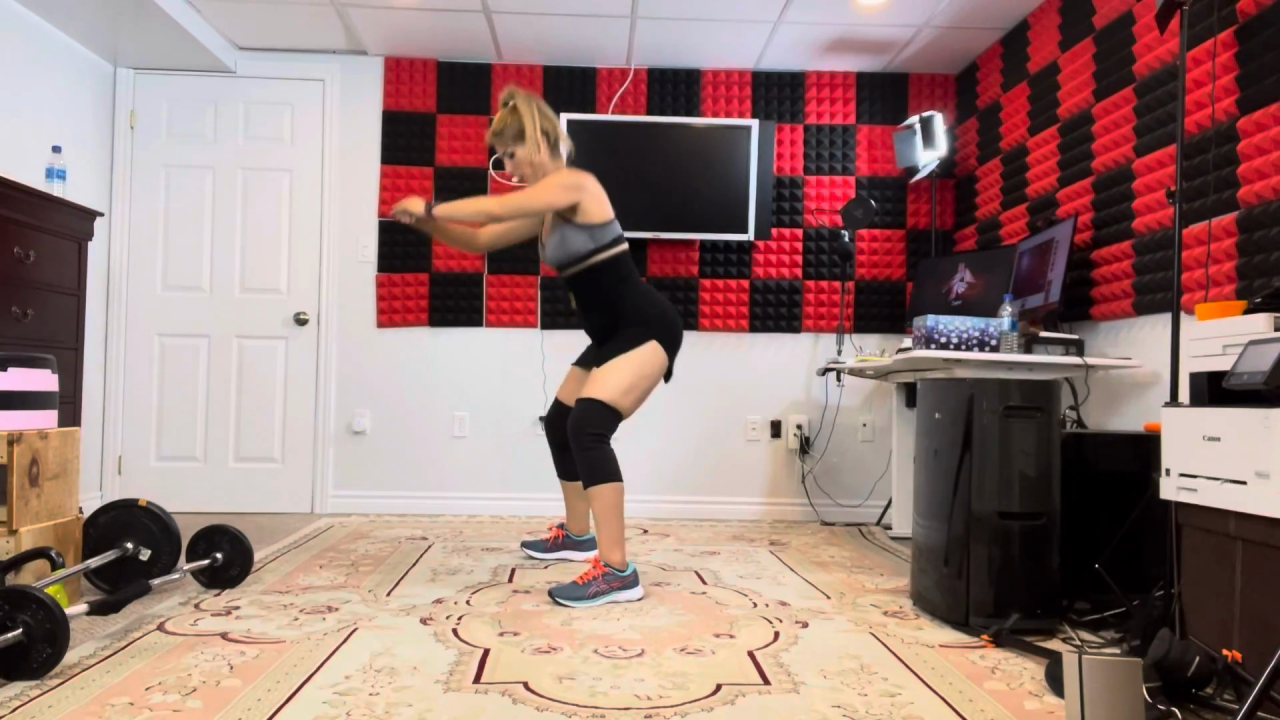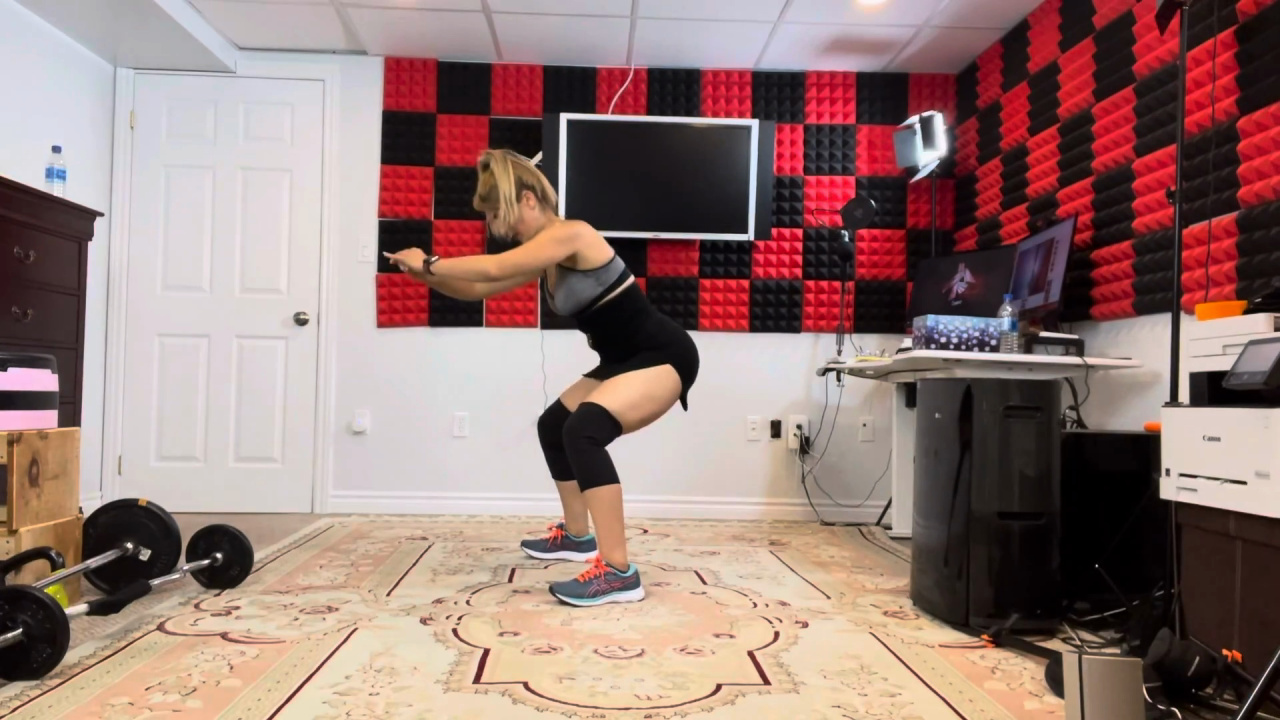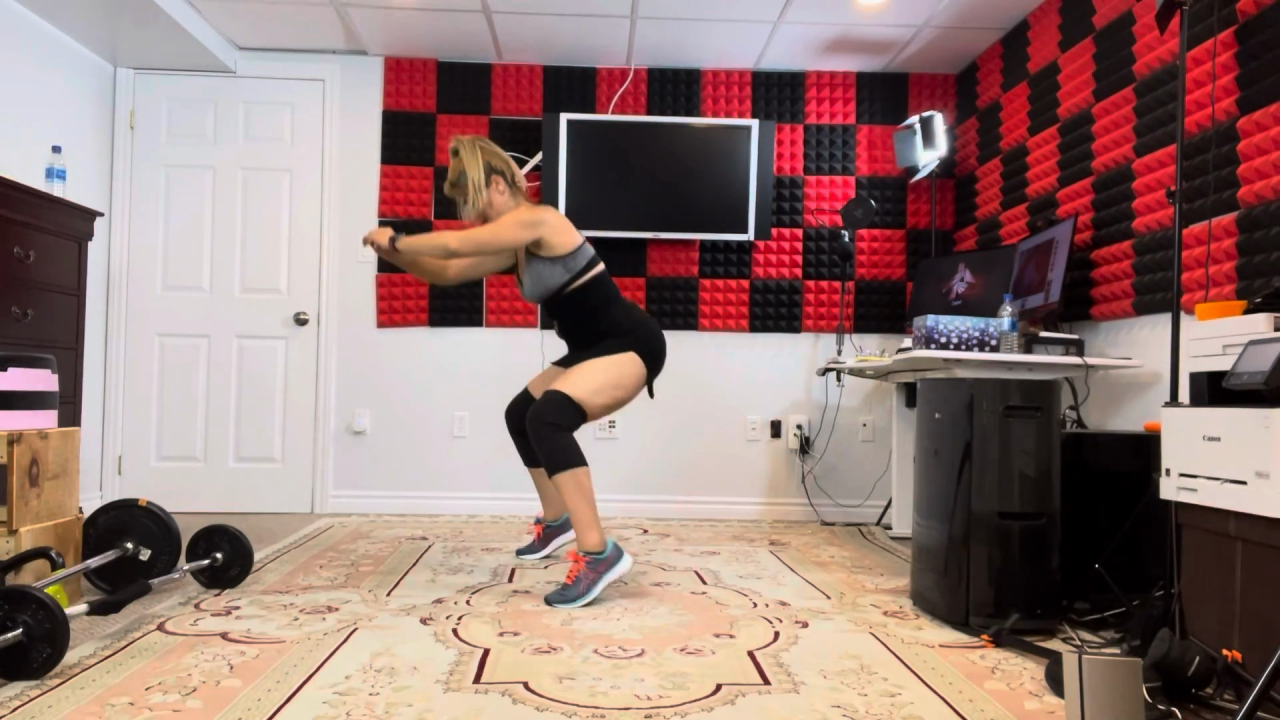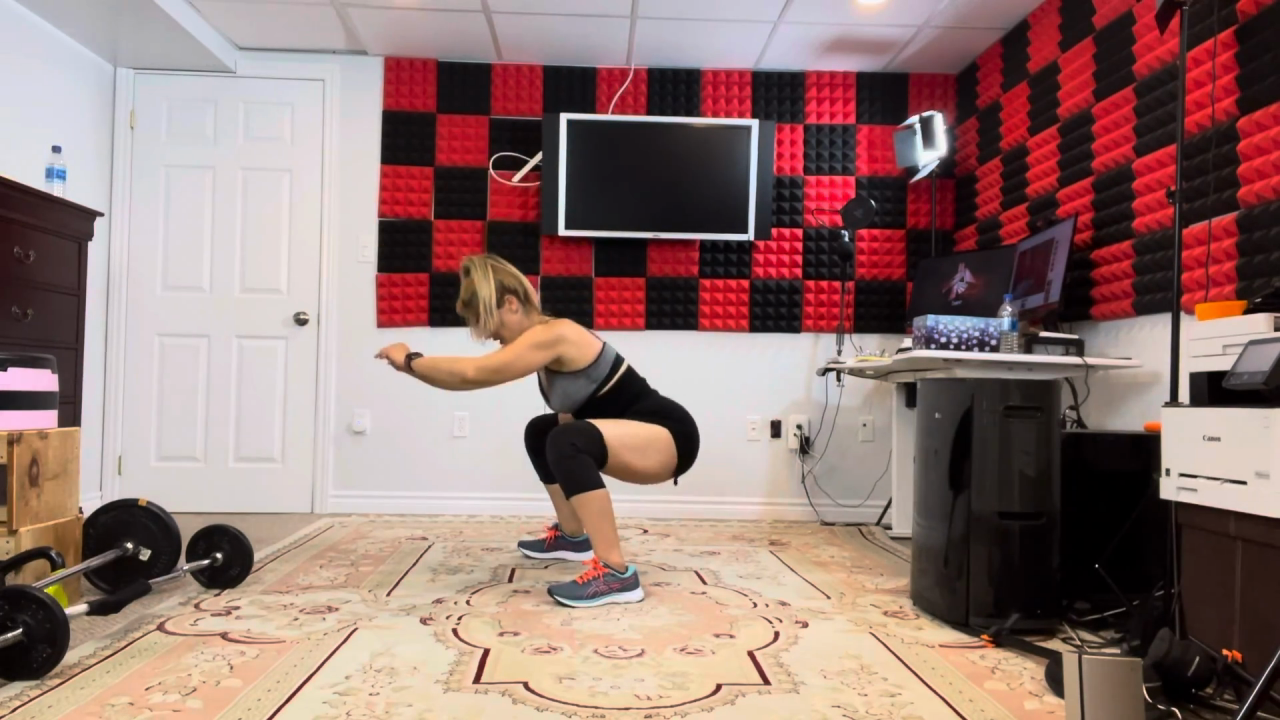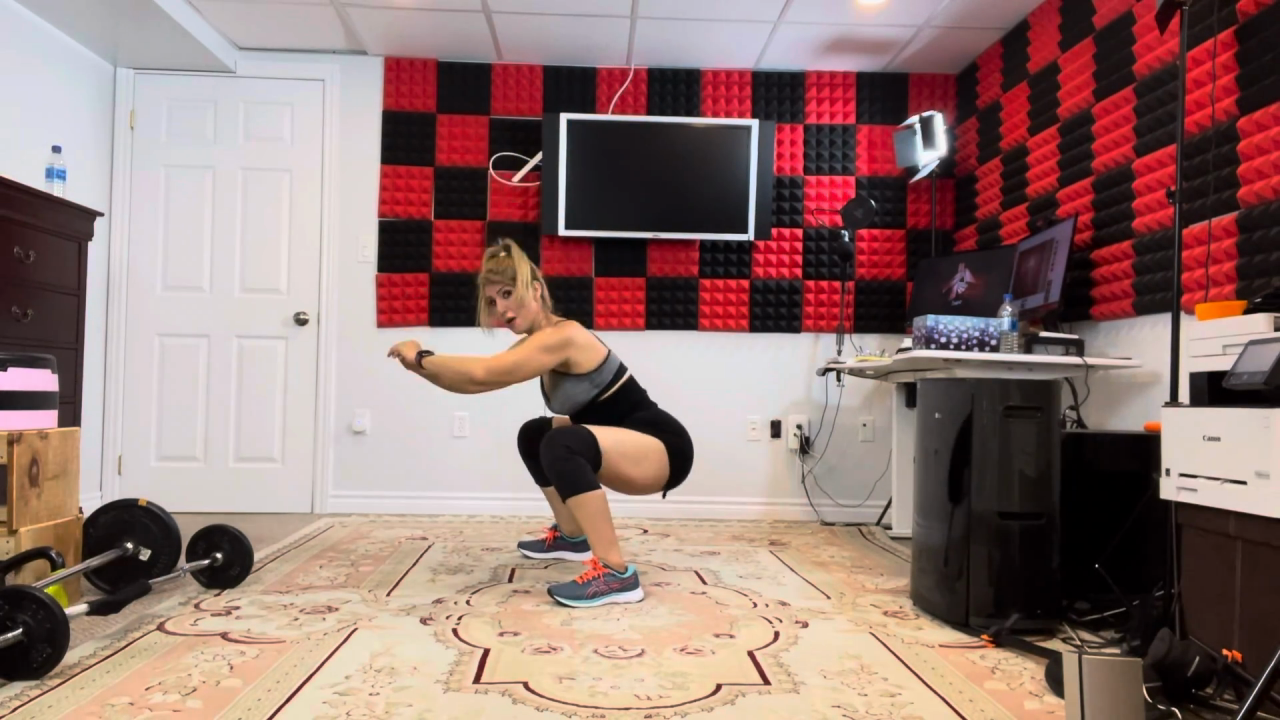
dt=1s
person 1, frame 1
left shoulder: (573, 184)
right shoulder: (544, 211)
left elbow: (493, 209)
right elbow: (480, 237)
left wrist: (428, 210)
right wrist: (430, 220)
left hip: (648, 330)
right hip: (616, 335)
left knee: (588, 424)
right knee: (560, 421)
left ankle: (617, 571)
right ankle: (577, 535)
person 1, frame 2
left shoulder: (571, 234)
right shoulder: (547, 254)
left elbow: (493, 269)
right elbow: (479, 289)
left wrist: (428, 263)
right wrist: (425, 273)
left hip: (665, 355)
right hip: (628, 360)
left knee: (584, 430)
right knee: (554, 425)
left ankle: (618, 571)
right ankle: (576, 535)
person 1, frame 3
left shoulder: (539, 219)
right shoulder: (518, 241)
left elbow: (457, 245)
right elbow: (450, 271)
left wrist: (395, 240)
right wrist: (394, 251)
left hip: (630, 342)
right hip: (596, 345)
left knee: (547, 418)
right knee: (521, 414)
left ankle: (599, 551)
right ankle: (554, 522)
person 1, frame 4
left shoulder: (556, 335)
right shoulder: (538, 341)
left elbow: (474, 374)
right elbow: (472, 375)
left wrist: (410, 360)
right wrist: (412, 362)
left hip: (668, 432)
right hip: (636, 428)
left knee: (566, 442)
right knee: (540, 434)
left ankle: (615, 573)
right ankle: (572, 535)
person 1, frame 5
left shoulder: (563, 337)
right shoulder: (540, 343)
left elbow: (483, 376)
right elbow: (476, 381)
left wrist: (421, 359)
right wrist: (421, 362)
left hip: (663, 445)
right hip: (632, 440)
left knee: (561, 445)
right knee: (533, 437)
left ankle: (615, 573)
right ankle: (572, 536)
